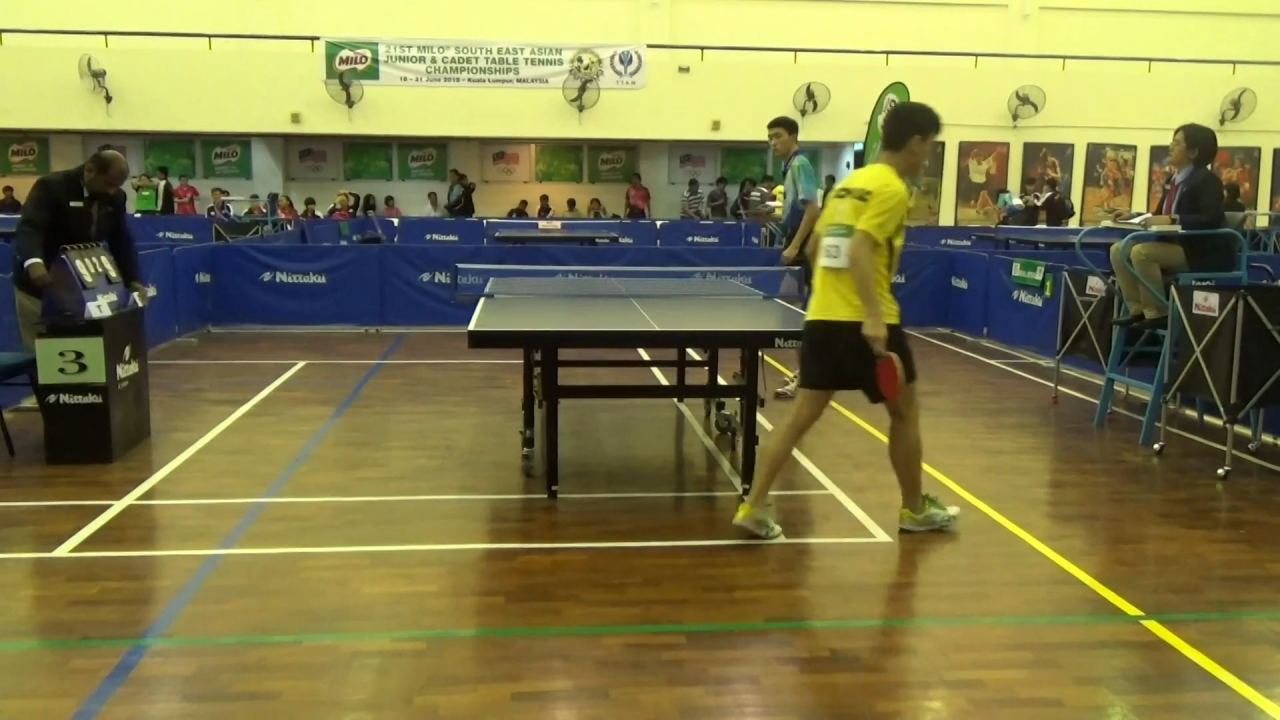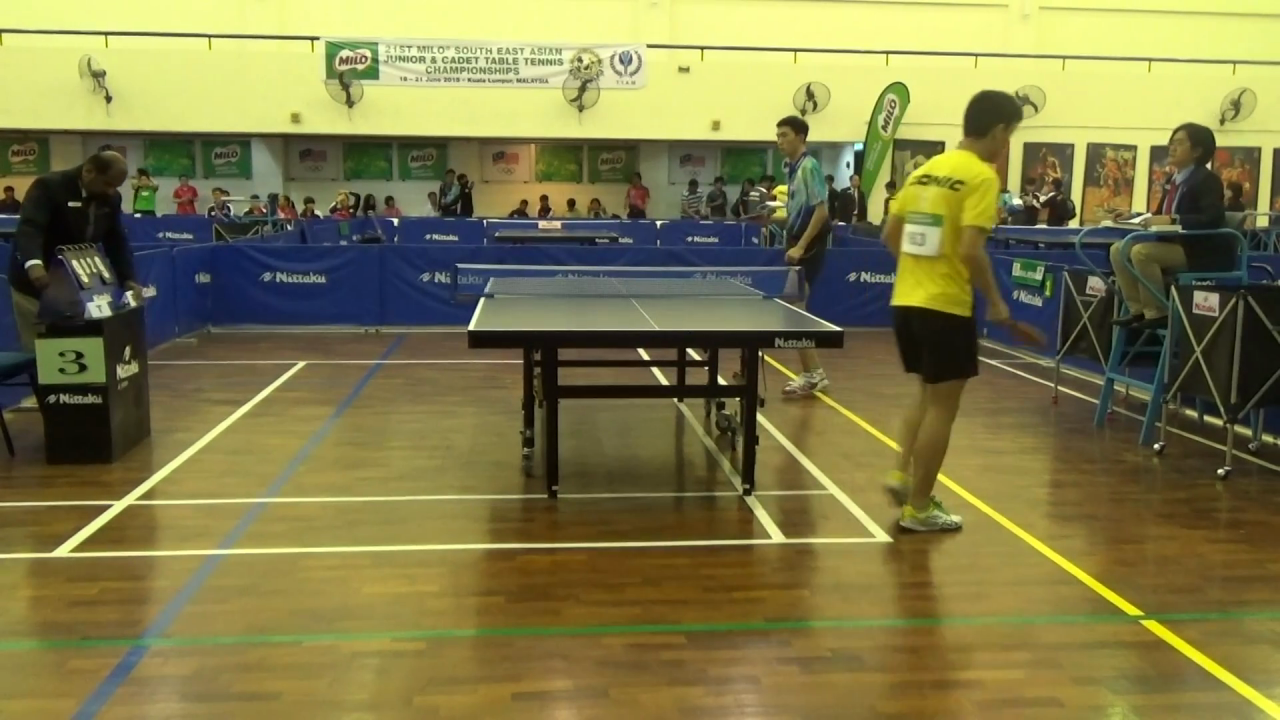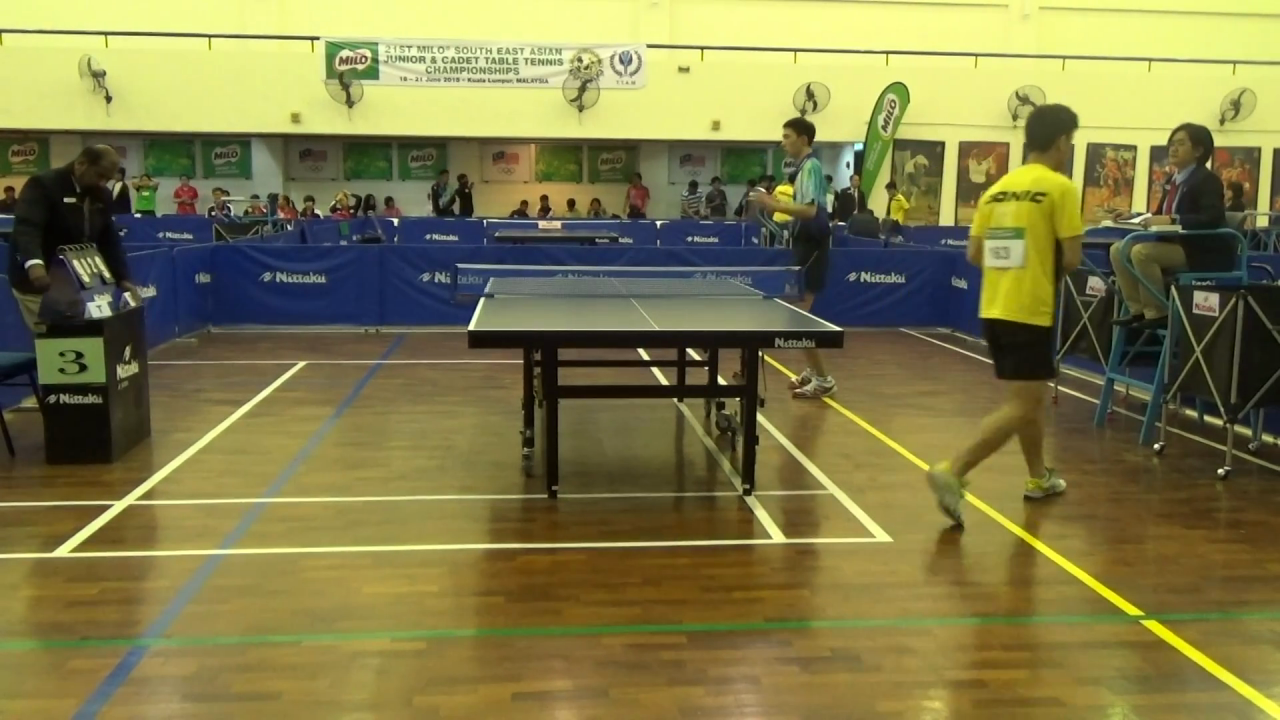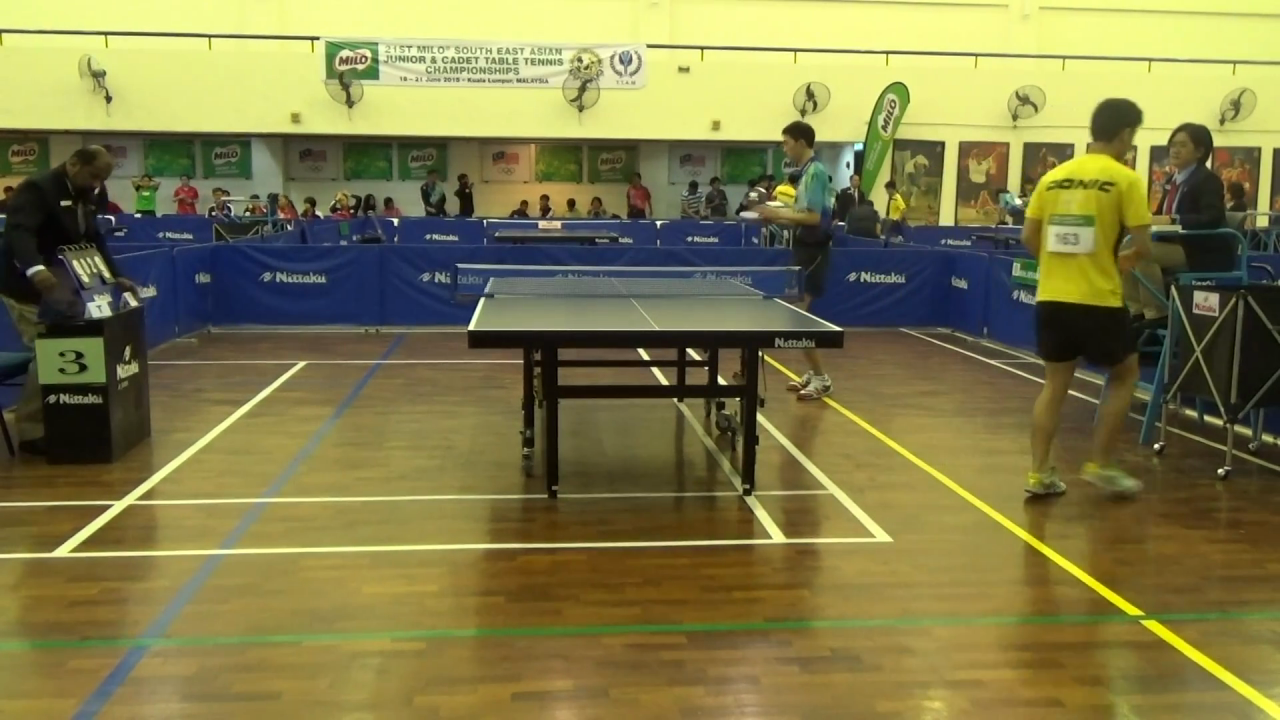
dt=0.3s
person 1, frame 1
left shoulder: (849, 183)
right shoulder: (891, 189)
left elbow: (816, 248)
right elbow: (862, 253)
right wrist: (872, 317)
left hip: (821, 318)
right hip: (865, 323)
left knee: (801, 416)
right knee: (905, 413)
left ankle: (753, 508)
right ankle: (915, 508)
person 1, frame 2
left shoulder: (923, 171)
right shoulder: (982, 177)
left elbow: (890, 234)
right elbow: (972, 248)
right wrist: (995, 300)
left hip: (905, 301)
right hip: (946, 307)
left knee: (928, 395)
right knee: (942, 406)
left ankle: (904, 477)
right ankle: (916, 506)
person 1, frame 3
left shoulder: (996, 189)
right shoulder: (1061, 188)
left elbow: (974, 254)
right elbow: (1072, 258)
right wrist: (1055, 270)
left hip: (993, 311)
right hip: (1029, 314)
left knee: (1026, 398)
right knee: (1020, 409)
left ankle: (1039, 478)
right ankle: (950, 473)
person 1, frame 4
left shoulder: (1053, 176)
right shoulder: (1126, 179)
left elbow: (1028, 237)
right elbow: (1144, 244)
right wrist: (1129, 257)
left hip: (1051, 297)
right hip: (1098, 299)
left knee: (1055, 386)
right knee: (1124, 379)
left ankle: (1039, 474)
right ankle: (1099, 465)
person 2, frame 1
left shoulder: (800, 164)
right shoulder: (790, 165)
left elbow: (812, 208)
left wrist: (795, 246)
right wrist: (776, 216)
left hip: (802, 243)
right hip: (796, 243)
person 2, frame 2
left shoulder: (809, 166)
right shoulder: (794, 167)
left elbow: (821, 211)
left wrist: (800, 246)
left hip: (810, 246)
right hip: (799, 244)
left ankle: (810, 374)
right ankle: (813, 374)
person 2, frame 3
left shoulder: (812, 167)
right shoulder: (802, 167)
left elbow: (809, 210)
left wrist: (775, 205)
right wrist: (775, 206)
left hip: (813, 247)
right hip: (805, 245)
left ankle: (823, 380)
right ankle: (813, 370)
person 2, frame 4
left shoulder: (815, 172)
right shoulder: (805, 172)
left elbow: (814, 218)
left wrist: (778, 215)
right wrist: (777, 215)
left hip: (814, 250)
right hip: (804, 249)
left ankle: (821, 378)
right ankle: (813, 373)
person 3, frame 1
left shoulder: (115, 198)
right shoulder: (51, 187)
left elbow: (122, 241)
right elbow: (29, 227)
left wrist: (133, 280)
right wrist: (33, 262)
right hip: (41, 284)
person 3, frame 2
left shoulder: (110, 199)
right shoulder: (48, 188)
left elbow: (117, 242)
right elbow: (29, 228)
left wrist: (127, 278)
right wrist: (34, 264)
right hip: (38, 285)
person 3, frame 3
left shoulder: (101, 196)
right shoulder: (42, 185)
left elbow: (109, 240)
right elbow: (26, 228)
left wrist: (123, 279)
right wrist: (34, 264)
right hip: (37, 282)
person 3, frame 4
left shoulder: (85, 195)
right shoulder: (37, 188)
left elbow: (94, 240)
left wrist: (115, 276)
right wrist: (36, 269)
left hip: (59, 287)
right hip: (28, 288)
right ankle: (31, 432)
person 4, frame 1
left shoulder: (1207, 180)
right shoulder: (1174, 180)
left elbow: (1212, 219)
right elbow: (1161, 216)
left wrist: (1173, 220)
right wrist: (1133, 216)
left hip: (1200, 253)
right hip: (1174, 245)
left knee: (1141, 252)
right knee: (1119, 250)
left ankle: (1156, 313)
right ankle: (1137, 310)
person 4, frame 2
left shoulder: (1207, 180)
right shoulder: (1173, 180)
left elbow: (1212, 219)
right elbow: (1161, 215)
left wrist: (1173, 220)
right wrist: (1134, 215)
left hip: (1199, 253)
right hip: (1174, 245)
left knee: (1141, 251)
right knee: (1119, 250)
left ankle: (1157, 313)
right ankle: (1138, 310)
person 4, frame 3
left shoulder: (1208, 180)
right shoulder: (1173, 180)
left elbow: (1212, 219)
right elbow: (1162, 216)
left wrist: (1172, 220)
right wrist: (1134, 216)
left hip: (1199, 252)
right hip: (1173, 244)
left knee: (1141, 252)
right knee: (1119, 250)
left ankle: (1157, 313)
right ankle: (1138, 310)
person 4, frame 4
left shoulder: (1208, 182)
right shoulder: (1173, 179)
left elbow: (1212, 219)
right elbow: (1160, 215)
left wrist: (1173, 220)
left hip: (1195, 250)
right hip: (1174, 246)
left ankle: (1157, 313)
right ankle: (1137, 310)
